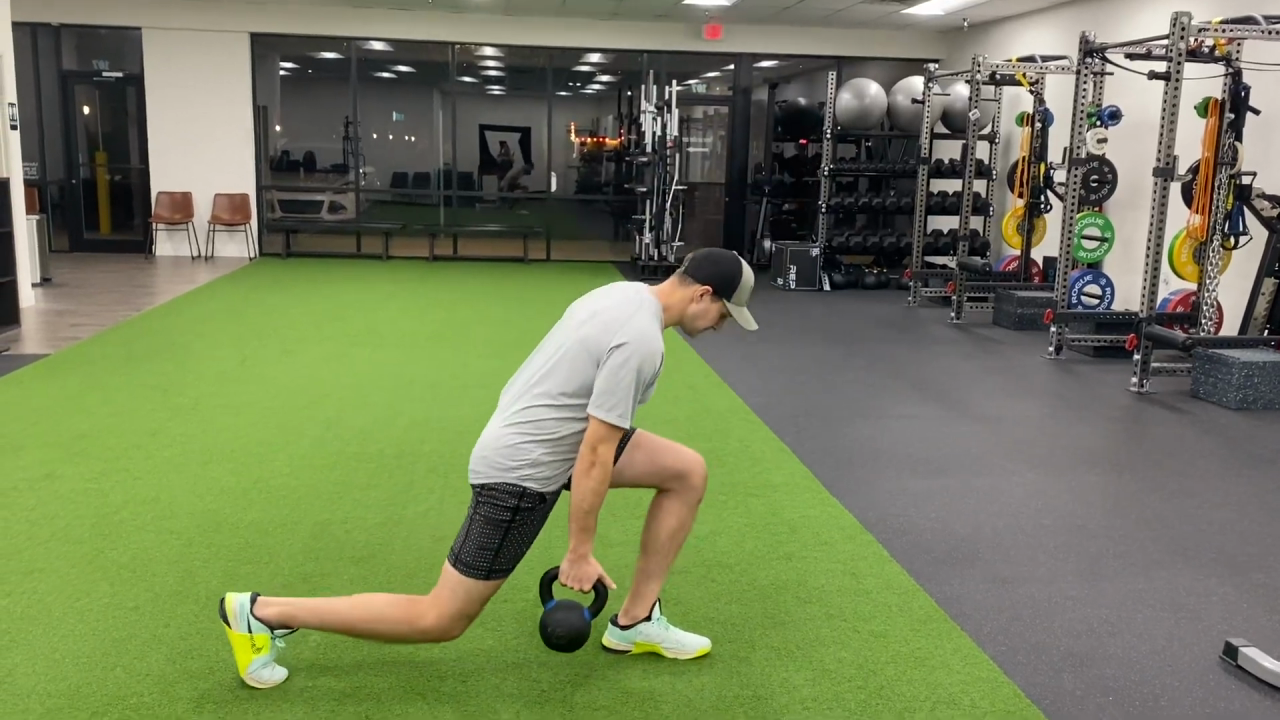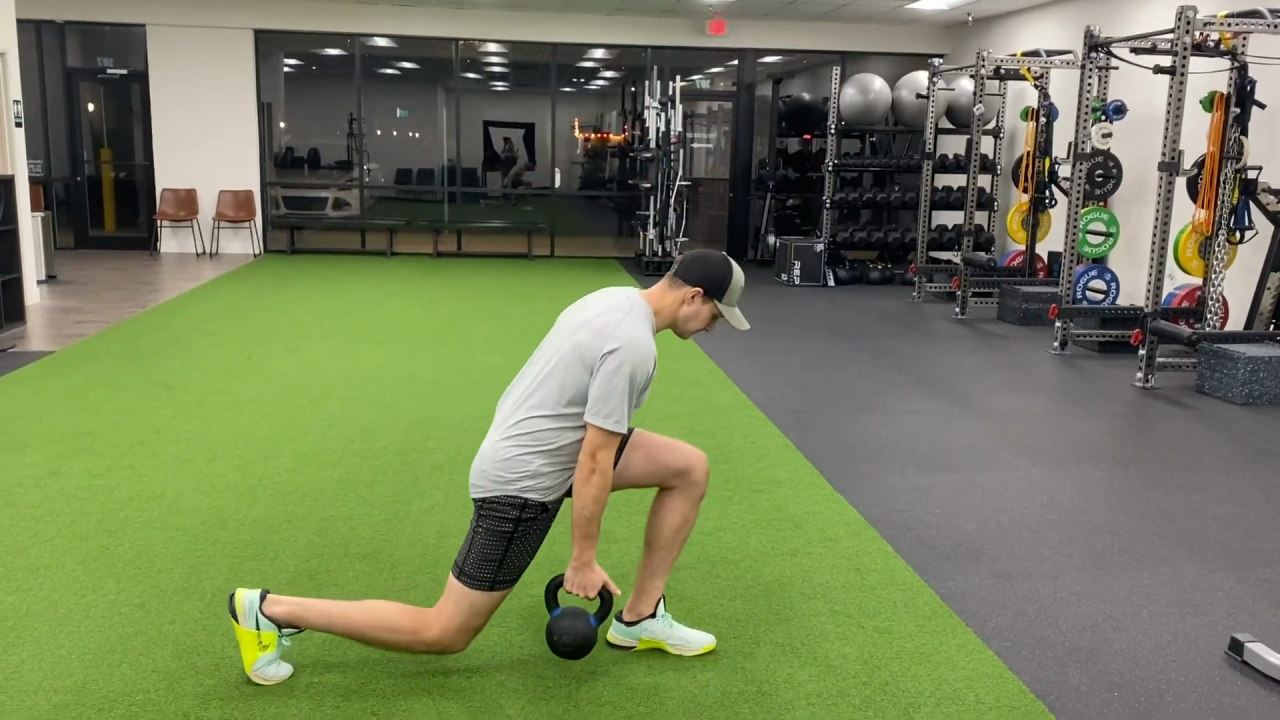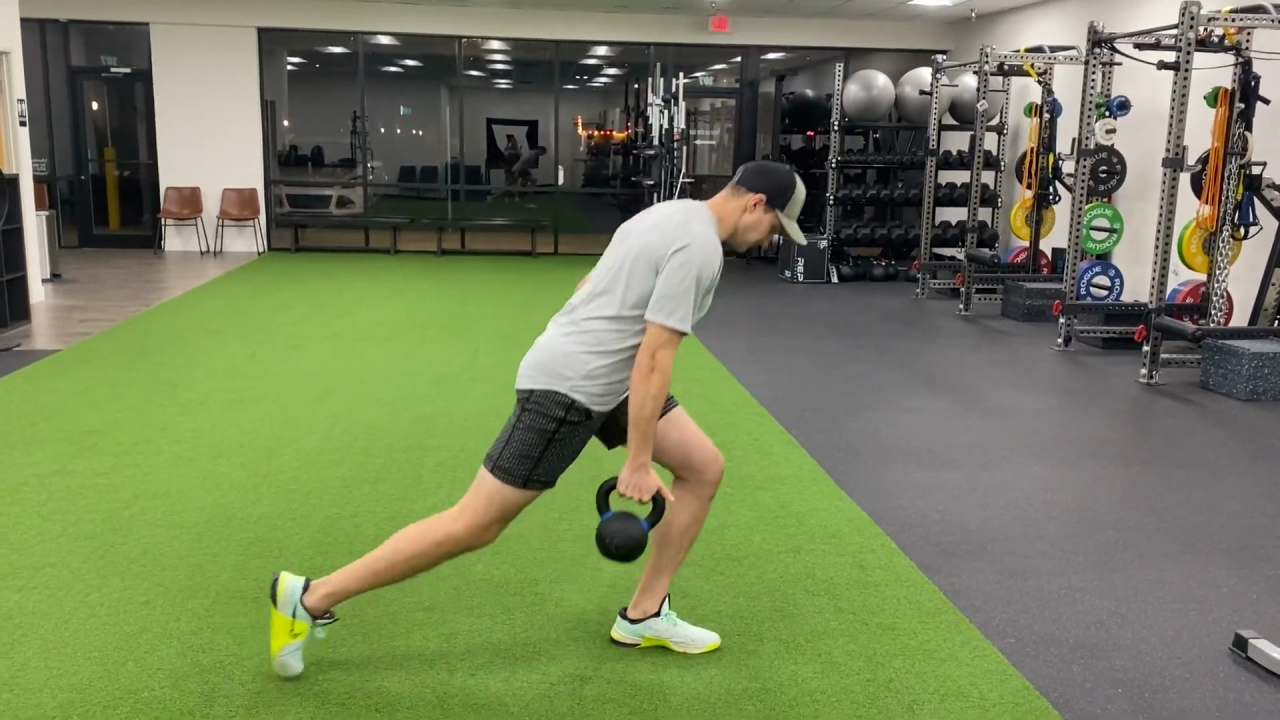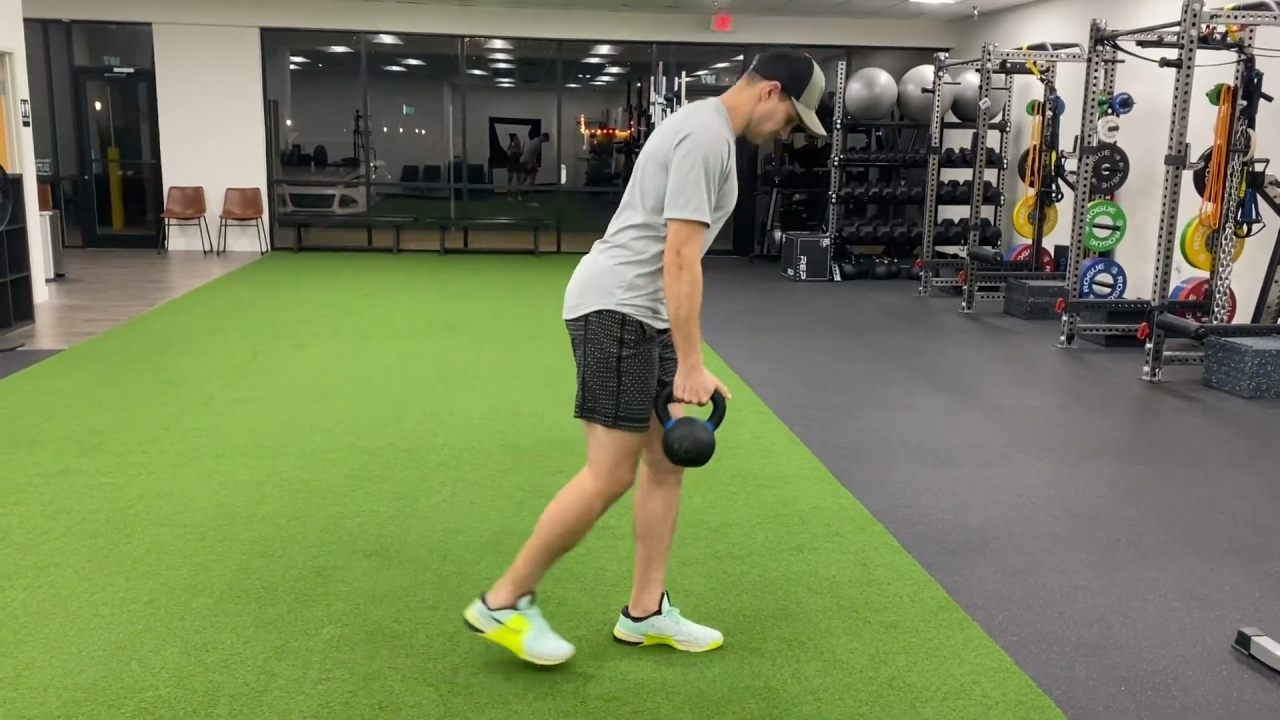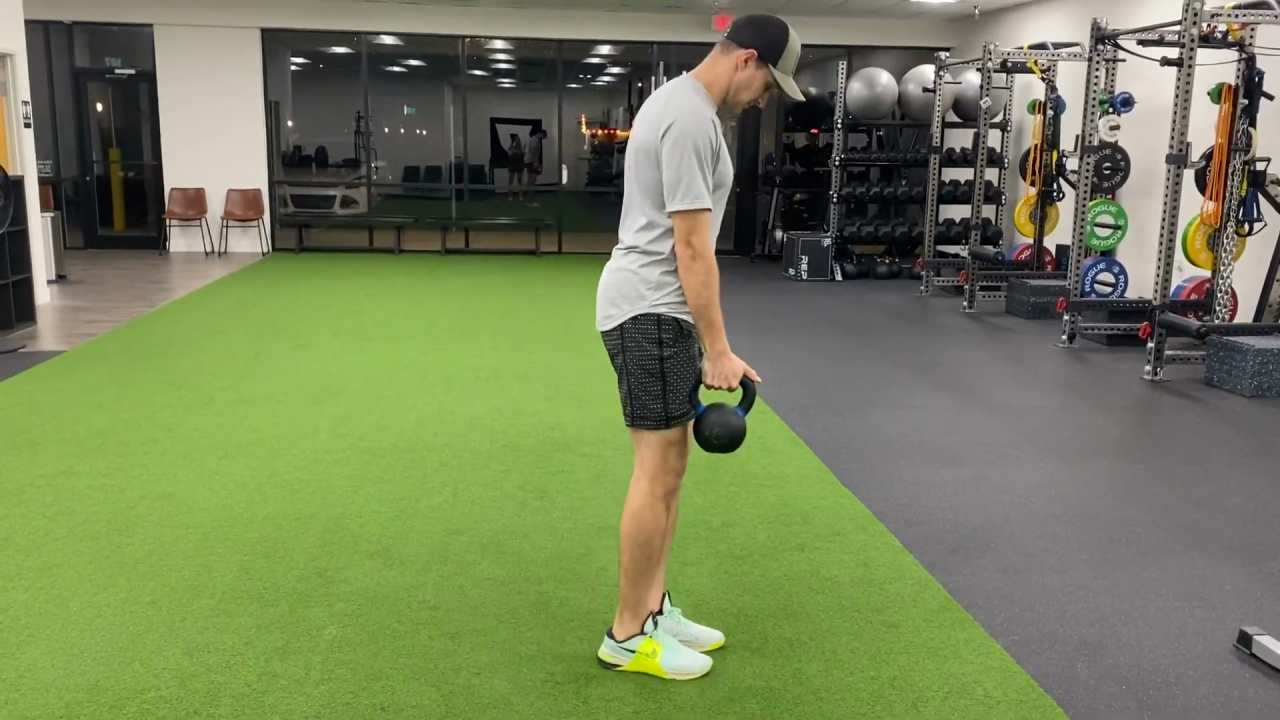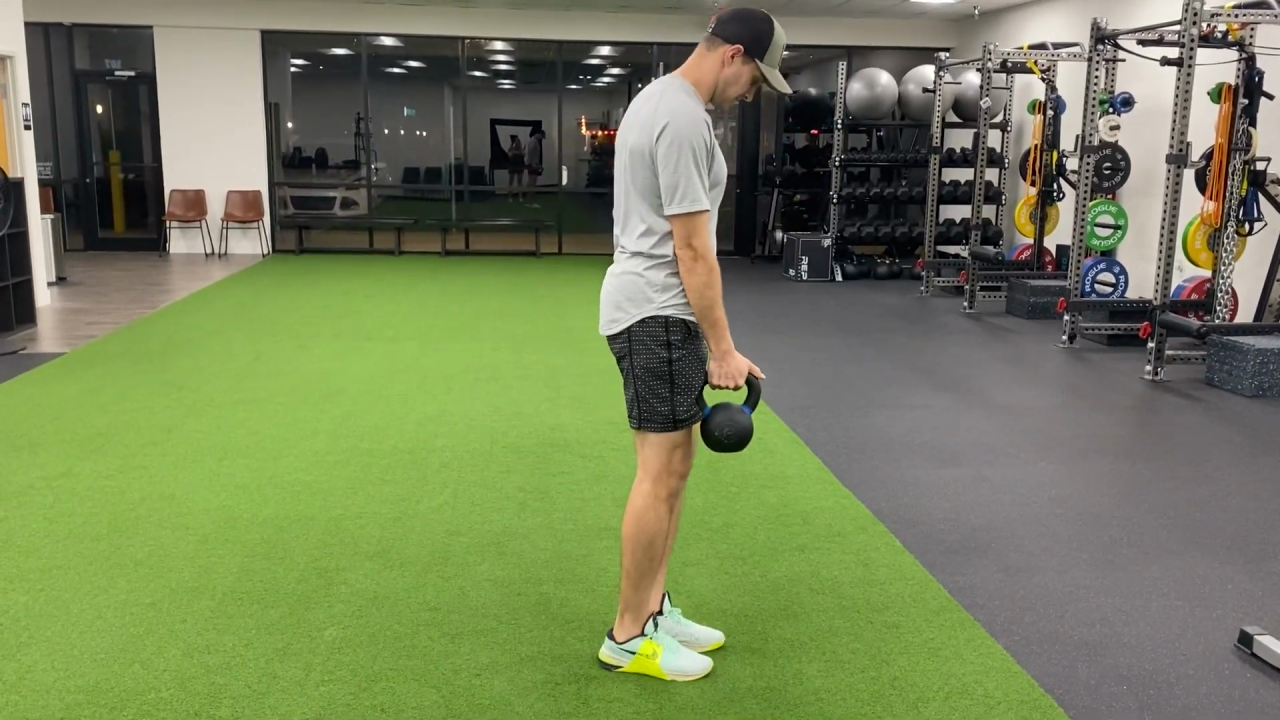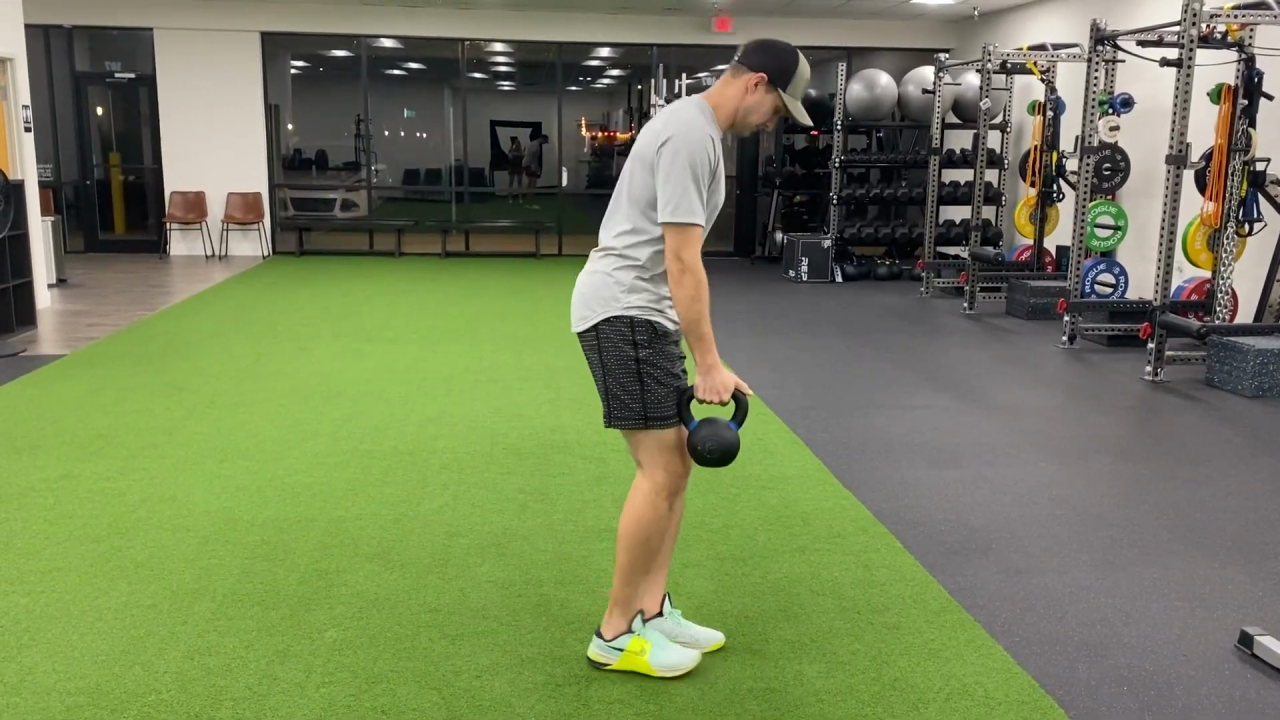
dt=0.3s
person 1, frame 1
left shoulder: (624, 293)
right shoulder: (641, 342)
right elbow: (597, 455)
right wrist: (580, 555)
left hip: (533, 440)
right hip: (523, 469)
left knee: (688, 473)
right knee: (441, 619)
left ankle: (635, 621)
right ankle: (261, 615)
person 1, frame 2
left shoulder: (615, 299)
right shoulder: (633, 345)
right elbow: (594, 463)
right wrist: (583, 562)
left hip: (533, 448)
right hip: (523, 480)
left knee: (690, 469)
right knee: (446, 634)
left ankle: (640, 618)
right ankle: (267, 613)
person 1, frame 3
left shoulder: (674, 215)
right shoulder: (700, 247)
right elbow: (654, 360)
right wrist: (638, 464)
left hip: (599, 375)
right hip: (569, 383)
left knee: (705, 468)
right knee: (475, 523)
left ankle: (644, 615)
right ankle: (309, 600)
person 1, frame 4
left shoulder: (700, 126)
right shoulder: (707, 138)
right elbow: (681, 258)
right wrist: (691, 366)
left hip: (639, 311)
right hip: (617, 309)
left knee: (665, 461)
right knee: (611, 474)
left ankle: (645, 613)
right ankle: (502, 601)
person 1, frame 5
left shoulder: (679, 101)
right shoulder: (692, 118)
right elbow: (692, 248)
right wrist: (718, 351)
left hip: (654, 305)
right hip: (652, 311)
left knee: (668, 467)
right knee: (659, 476)
left ankle: (651, 613)
right ankle: (627, 636)
person 1, frame 6
left shoulder: (657, 99)
right shoulder: (683, 118)
right elbow: (693, 249)
right wrist: (723, 349)
left hip: (651, 306)
right hip: (658, 313)
left knee: (673, 469)
right knee: (661, 476)
left ankle: (652, 613)
right ankle: (628, 637)
person 1, frame 7
left shoulder: (689, 123)
right shoulder: (693, 135)
right elbow: (683, 262)
right wrist: (710, 366)
left hip: (634, 308)
right hip: (625, 313)
left knee: (671, 466)
right knee: (663, 473)
left ankle: (650, 614)
right ankle: (617, 633)
